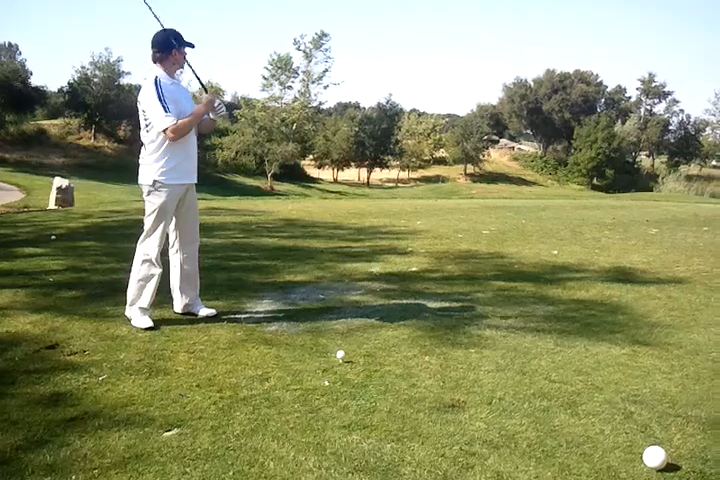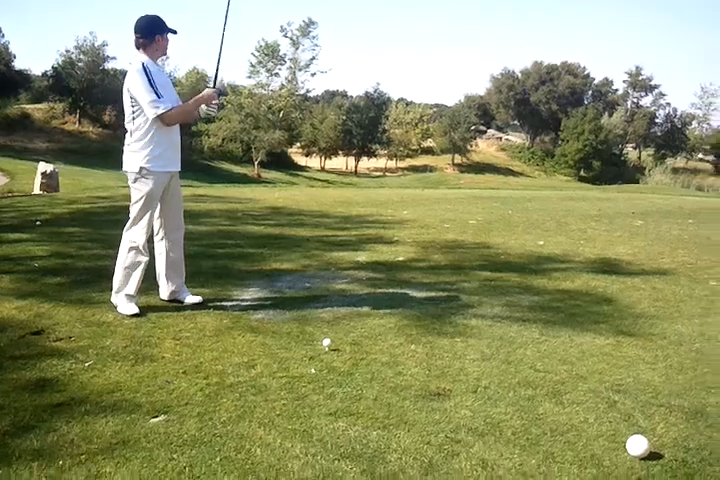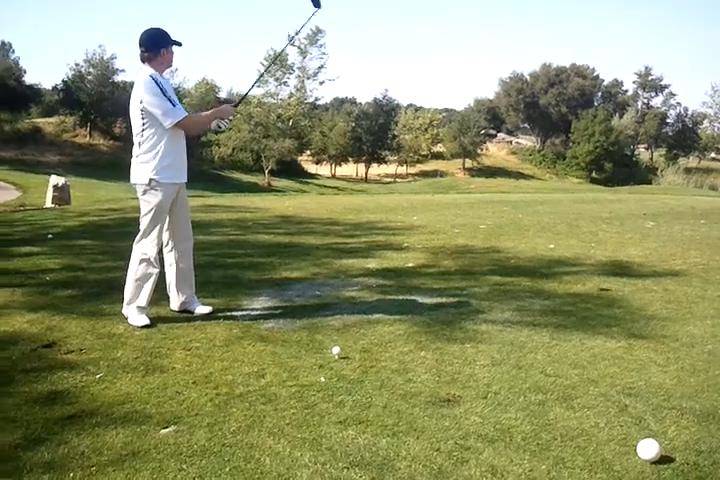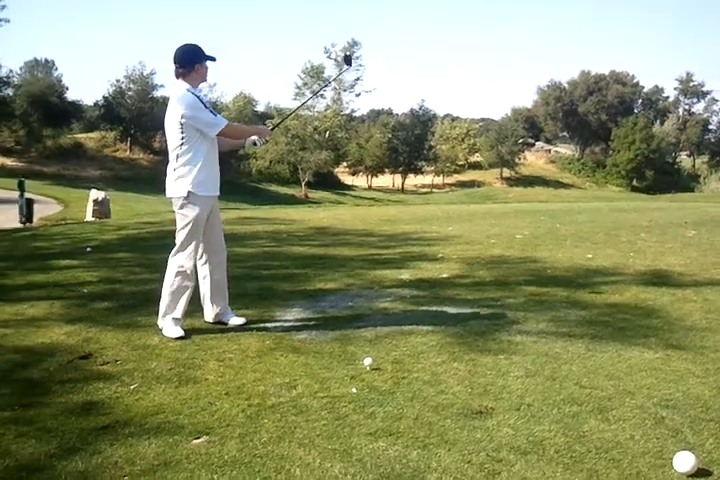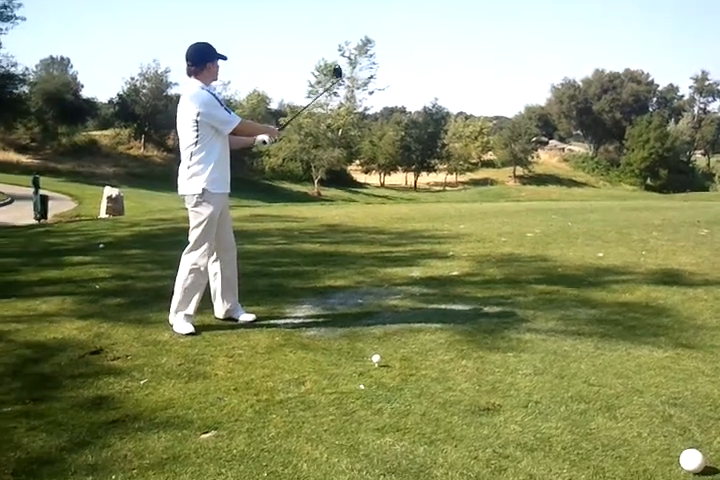
dt=0.2s
person 1, frame 1
left shoulder: (180, 88)
right shoulder: (154, 87)
left elbow: (202, 128)
right elbow: (173, 132)
left wrist: (213, 115)
right wrist: (201, 109)
left hip: (186, 179)
right hip: (162, 179)
left knee: (187, 242)
right knee: (153, 244)
left ankle: (187, 300)
right ankle: (137, 307)
person 1, frame 2
left shoulder: (158, 72)
right shoulder: (140, 73)
left elbow: (181, 115)
right elbow: (168, 118)
left wrist: (201, 109)
right wrist: (200, 98)
left hip: (168, 165)
right hip: (147, 166)
left knee: (171, 229)
right knee: (139, 231)
left ankle: (172, 287)
right ankle: (123, 294)
person 1, frame 3
left shoulder: (160, 84)
right shoulder: (149, 85)
left elbow: (183, 126)
right elbow: (185, 124)
left wrist: (211, 122)
right wrist: (218, 111)
left hip: (174, 177)
right hip: (155, 177)
left knee: (181, 239)
right knee: (149, 243)
left ankle: (183, 298)
right ankle: (134, 306)
person 1, frame 4
left shoulder: (189, 98)
right shoulder: (187, 99)
left elbow: (216, 141)
right elbow: (227, 130)
left wrist: (248, 140)
right wrist: (258, 130)
left hip: (205, 189)
right hip: (191, 190)
left knee: (214, 251)
right knee: (185, 255)
left ankle: (217, 309)
right ankle: (169, 317)
person 1, frame 5
left shoulder: (196, 96)
right shoulder: (202, 97)
left elbow: (223, 140)
right elbow: (239, 126)
left wrist: (256, 140)
right wrist: (267, 130)
left hip: (214, 187)
right hip: (203, 187)
left knee: (224, 248)
right knee: (199, 252)
left ankle: (227, 305)
right ankle: (180, 313)
